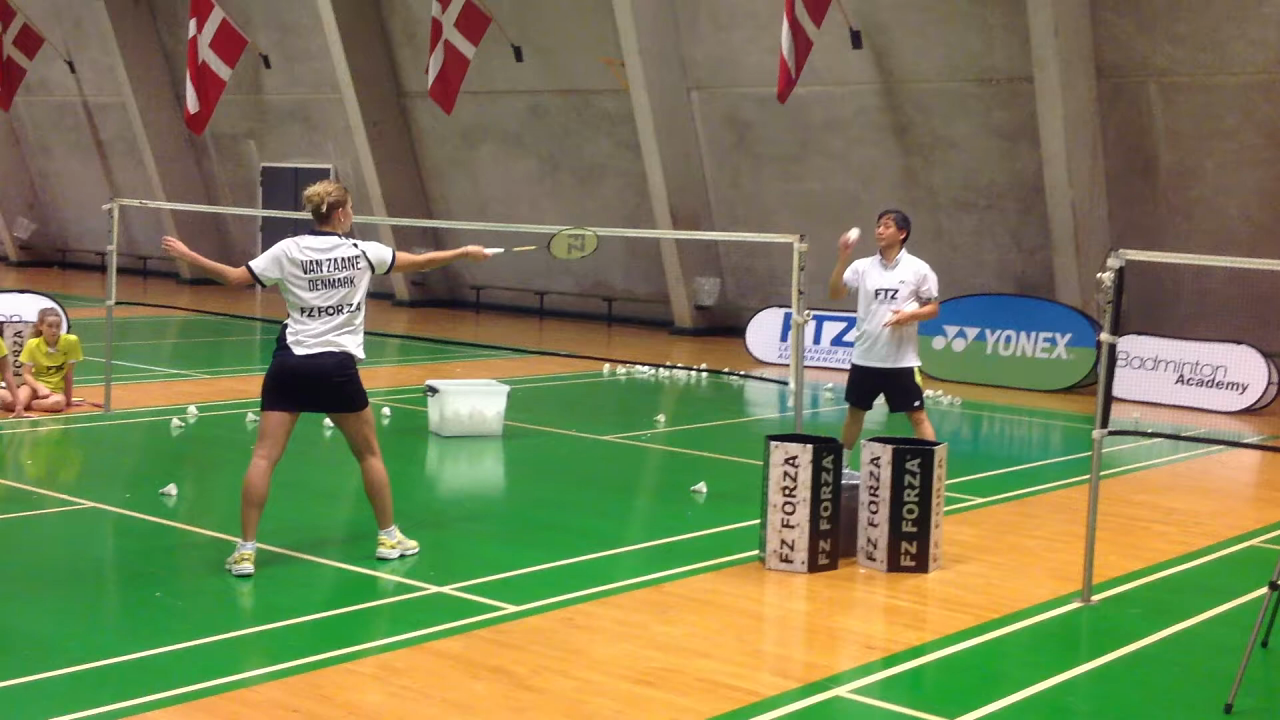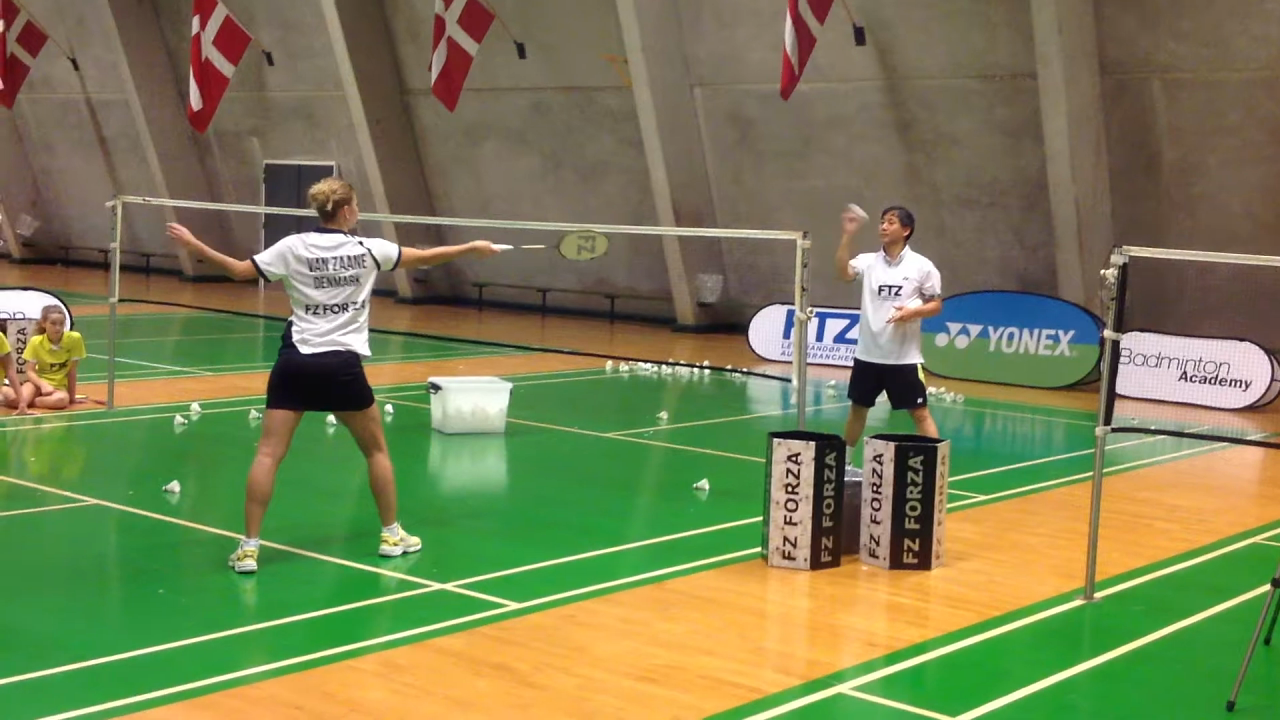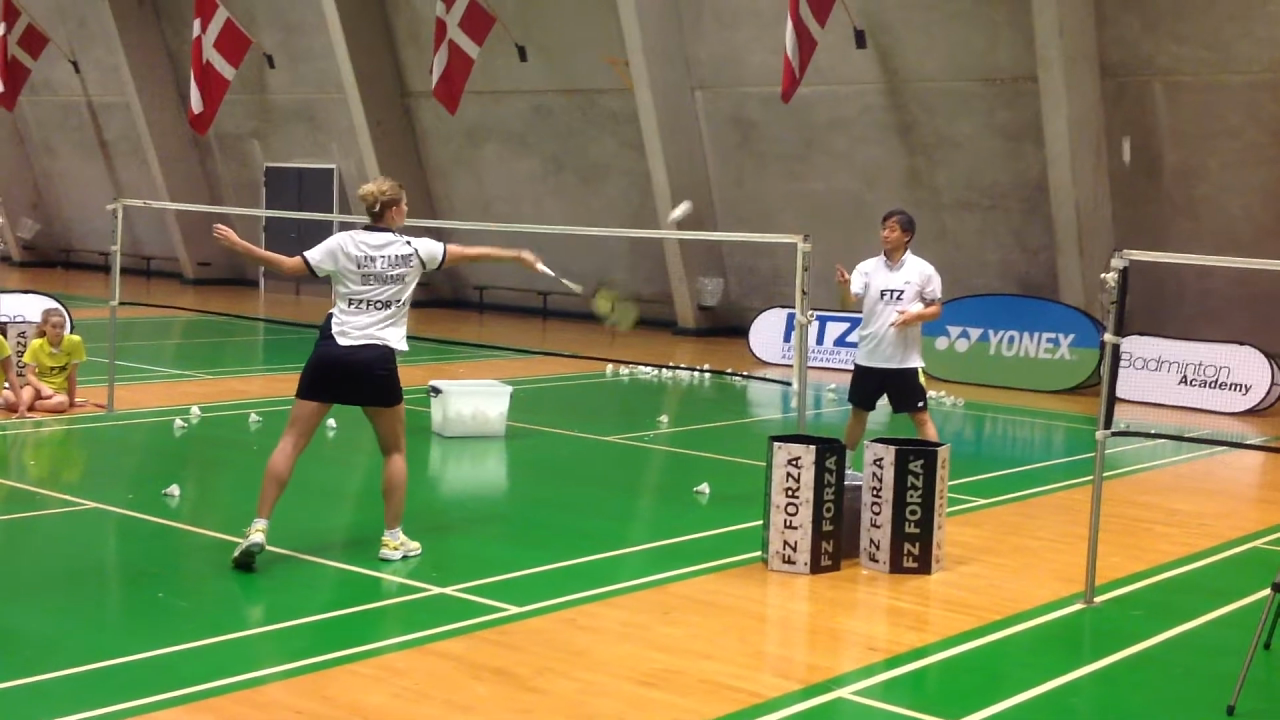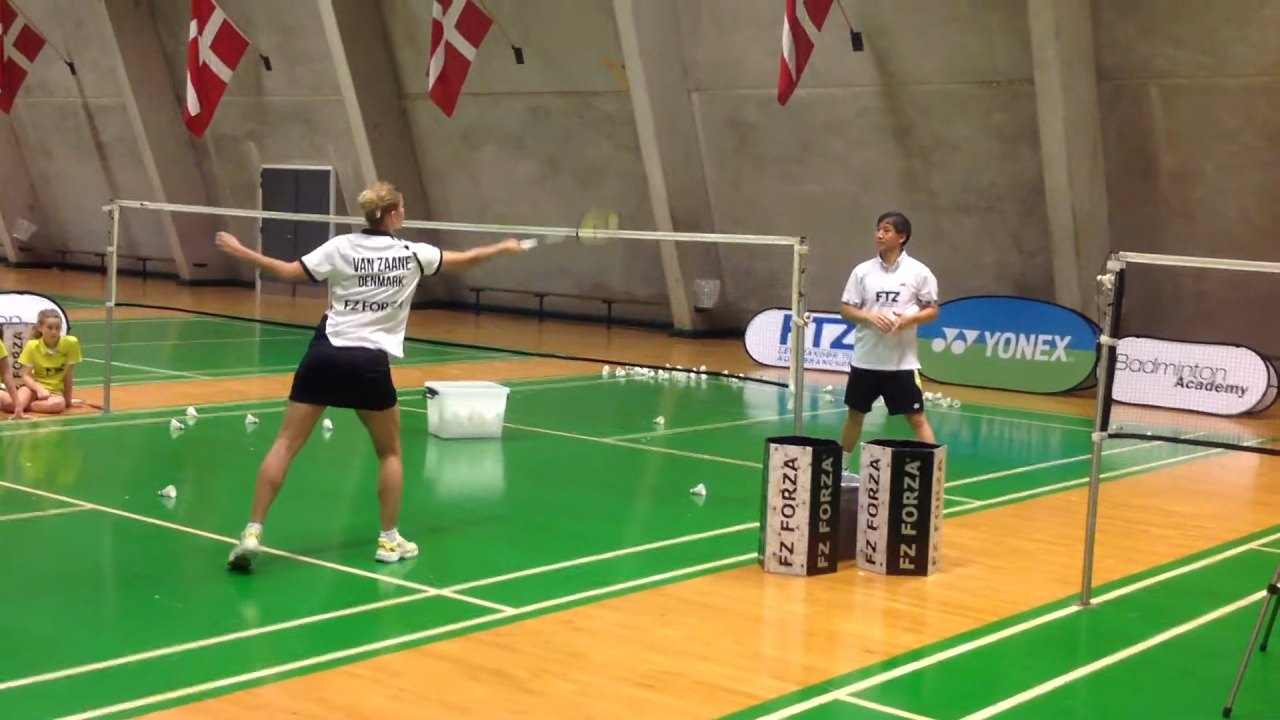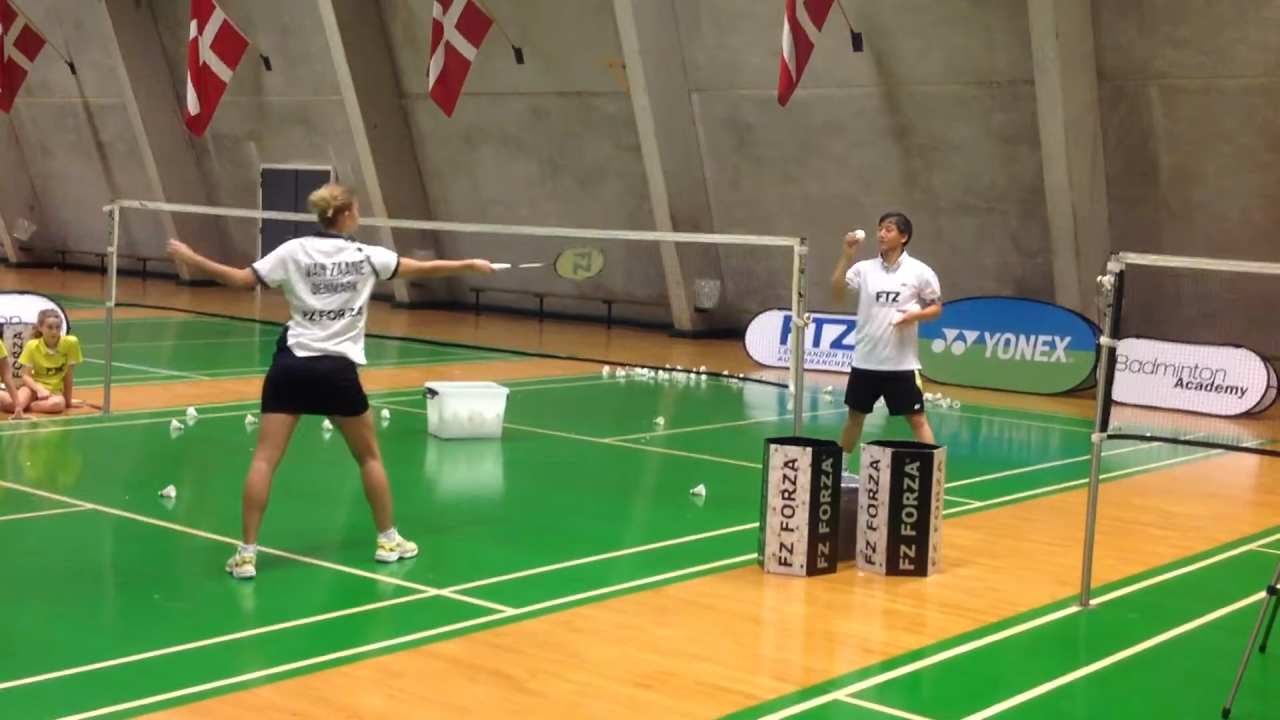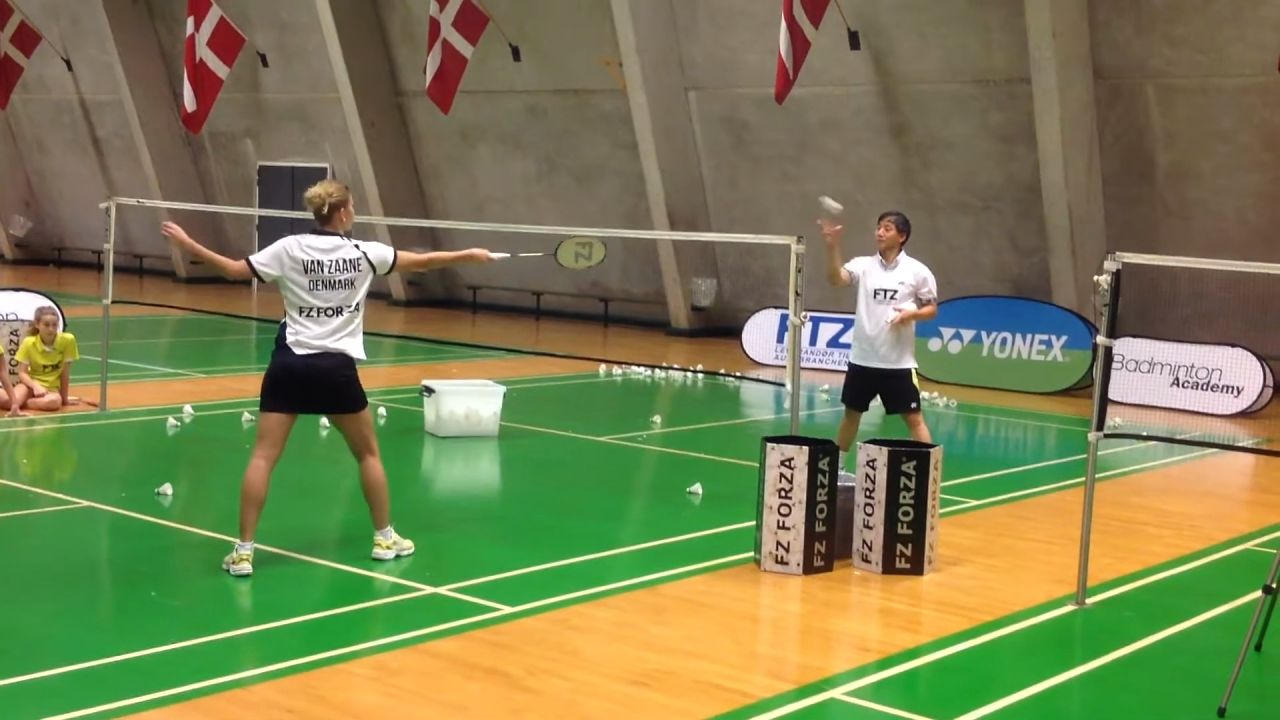
dt=0.4s
person 1, frame 1
left shoulder: (289, 250)
right shoulder: (363, 252)
left elbow: (236, 278)
right elbow: (420, 262)
left wrist: (188, 255)
right wrist: (465, 252)
left hip: (290, 365)
right hip: (337, 367)
left knee: (264, 456)
right knee: (369, 453)
left ankle: (246, 550)
right ankle: (389, 537)
person 1, frame 2
left shoulder: (293, 247)
right shoulder: (368, 250)
left elbow: (239, 270)
right elbow: (425, 257)
left wrist: (193, 243)
right wrist: (472, 247)
left hip: (295, 363)
right hip: (342, 365)
left knee: (269, 454)
right knee: (376, 449)
left ankle: (248, 547)
right ankle: (392, 534)
person 1, frame 3
left shoulder: (343, 243)
right shoulder: (414, 250)
left elbow: (289, 267)
right elbow: (469, 253)
left wrist: (240, 245)
right wrist: (517, 255)
left hip: (330, 354)
right hip: (375, 360)
left knee: (291, 442)
right knee: (394, 450)
left ankle: (258, 529)
right ankle: (392, 538)
person 1, frame 4
left shoulder: (341, 246)
right shoulder: (412, 254)
left elbow: (288, 273)
right elbow: (464, 259)
left wrist: (241, 251)
right wrist: (504, 248)
left hip: (324, 356)
right hip: (369, 363)
left knee: (284, 445)
right knee: (390, 453)
left ankle: (252, 534)
right ankle: (389, 540)
person 1, frame 5
left shoulder: (293, 251)
right shoulder: (367, 257)
left elbow: (240, 279)
right elbow: (424, 268)
left wrist: (192, 259)
right wrist: (469, 265)
left hip: (291, 366)
right hip: (338, 371)
left knee: (265, 459)
right knee: (369, 456)
left ankle: (247, 553)
right ankle: (389, 539)
person 1, frame 6
left shoulder: (289, 248)
right shoulder: (363, 253)
left elbow: (233, 270)
right elbow: (422, 261)
left wrist: (188, 245)
right wrist: (469, 255)
left hip: (289, 364)
right hip: (336, 368)
left knee: (263, 457)
right knee: (367, 453)
left ankle: (243, 550)
right ankle: (385, 537)
person 2, frame 1
left shoulder: (919, 269)
right shoulder: (862, 267)
left elbow: (933, 307)
right elbow: (835, 294)
left wrist: (910, 315)
right wrist: (843, 256)
left hip: (902, 360)
right hip: (865, 357)
left knee: (917, 416)
right knee: (855, 411)
right ankle: (842, 465)
person 2, frame 2
left shoulder: (922, 267)
right shoulder: (868, 261)
left elbow: (937, 304)
right elbow: (844, 273)
left wrist: (914, 311)
right wrist: (849, 235)
left hip: (905, 356)
right hip: (868, 354)
left knee: (920, 412)
right knee: (858, 408)
person 2, frame 3
left shoulder: (923, 270)
right shoulder: (867, 267)
left elbow: (936, 309)
right elbow: (848, 303)
left wrist: (915, 315)
right wrist: (845, 287)
left hip: (906, 360)
right hip: (869, 358)
left knee: (920, 416)
right knee: (859, 412)
person 2, frame 4
left shoulder: (919, 272)
right shoulder: (863, 271)
left elbow: (932, 310)
right elbow: (847, 309)
left wrist: (911, 318)
right wrist: (868, 316)
left hip: (902, 362)
right hip: (865, 360)
left knee: (916, 418)
right knee: (855, 414)
right ankle: (840, 467)
person 2, frame 5
left shoulder: (920, 272)
right shoulder: (864, 269)
left elbow: (936, 308)
right elbow: (836, 294)
left wrist: (915, 314)
right wrist: (847, 254)
left hip: (902, 363)
right hip: (865, 360)
left knee: (917, 418)
right knee: (855, 415)
person 2, frame 6
left shoulder: (918, 272)
right shoulder: (863, 265)
left elbow: (932, 308)
right elbow: (837, 280)
left wrist: (912, 313)
right wrist: (833, 246)
left hip: (899, 361)
right hip: (862, 359)
left knee: (913, 417)
right knee: (852, 413)
right ankle: (836, 467)
